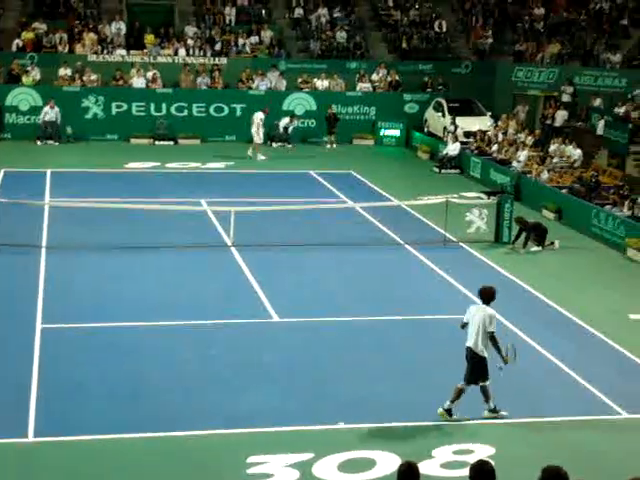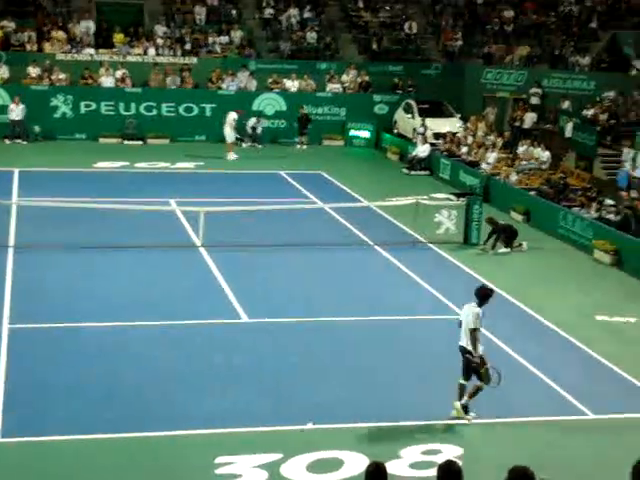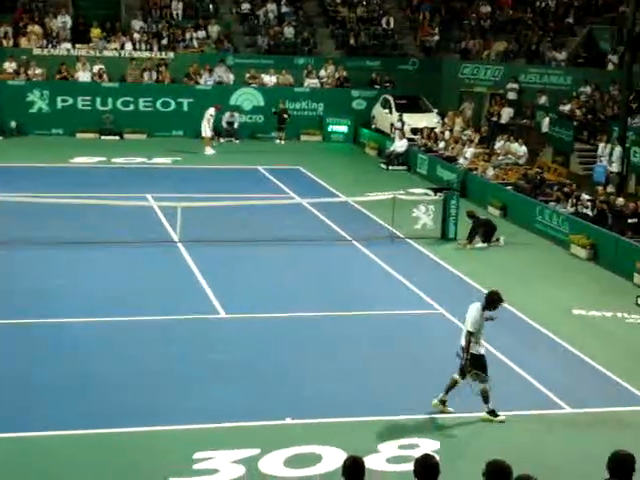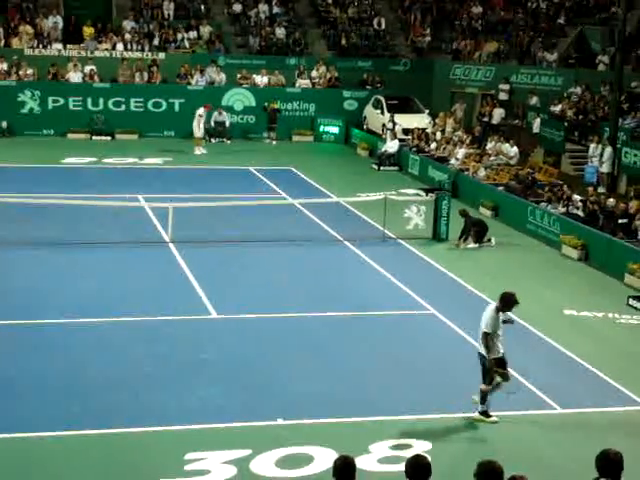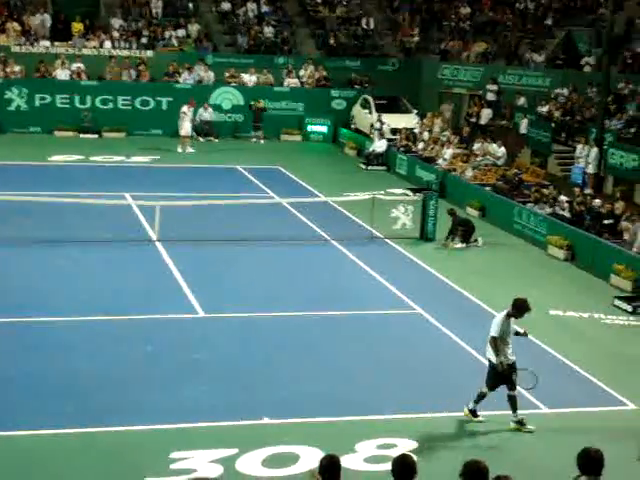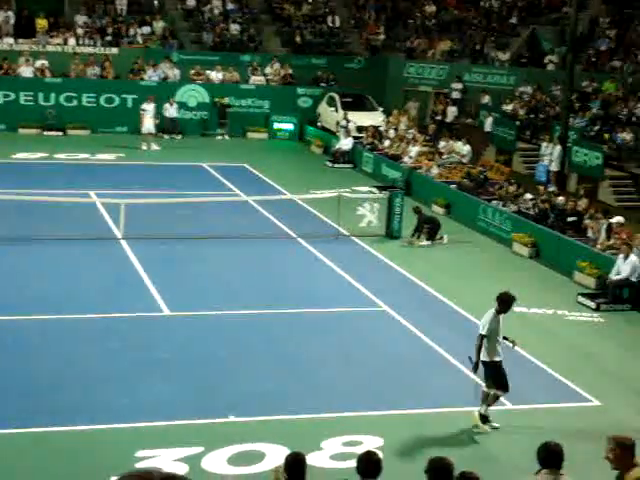
dt=0.3s
person 1, frame 1
left shoulder: (472, 308)
right shoulder: (490, 313)
left elbow: (463, 325)
right elbow: (492, 337)
right wrist: (502, 355)
left hip: (470, 347)
right hip: (478, 351)
left knee: (484, 379)
right knee: (466, 382)
left ankle: (491, 409)
right ankle: (446, 408)
person 1, frame 2
left shoulder: (467, 307)
right shoulder: (477, 312)
left elbow: (460, 324)
right elbow: (473, 334)
right wrist: (476, 354)
left hip: (463, 346)
right hip: (472, 349)
left knee: (465, 378)
right knee: (484, 380)
left ankle: (460, 408)
right ankle: (463, 403)
person 1, frame 3
left shoulder: (476, 305)
right shoulder: (478, 315)
right elbow: (468, 336)
left wrist: (485, 318)
right wrist: (467, 357)
left hip: (470, 348)
right hip: (474, 350)
left knee: (460, 375)
right knee: (483, 379)
left ankle: (441, 400)
right ankle: (489, 411)
person 1, frame 4
left shoulder: (494, 307)
right shoulder: (491, 315)
right elbow: (484, 337)
left wrist: (506, 320)
right wrist: (490, 358)
left hip: (498, 351)
right hip: (489, 354)
left knee: (504, 377)
right knee: (488, 382)
left ankle: (481, 398)
right ankle: (482, 411)
person 1, frame 5
left shoulder: (510, 317)
right shoulder: (500, 320)
right elbow: (492, 340)
left wrist: (519, 332)
right wrist: (499, 359)
left hip: (509, 359)
right hip: (497, 361)
left knee: (512, 389)
right knee: (490, 388)
left ankle: (516, 420)
right ankle: (470, 409)
person 1, frame 6
left shoulder: (497, 315)
right shoulder: (490, 318)
right elbow: (480, 339)
left wrist: (507, 339)
right wrist: (476, 360)
left hip: (493, 357)
right hip: (490, 359)
left knee: (490, 387)
right knee: (502, 389)
left ankle: (484, 417)
right ankle: (482, 414)
